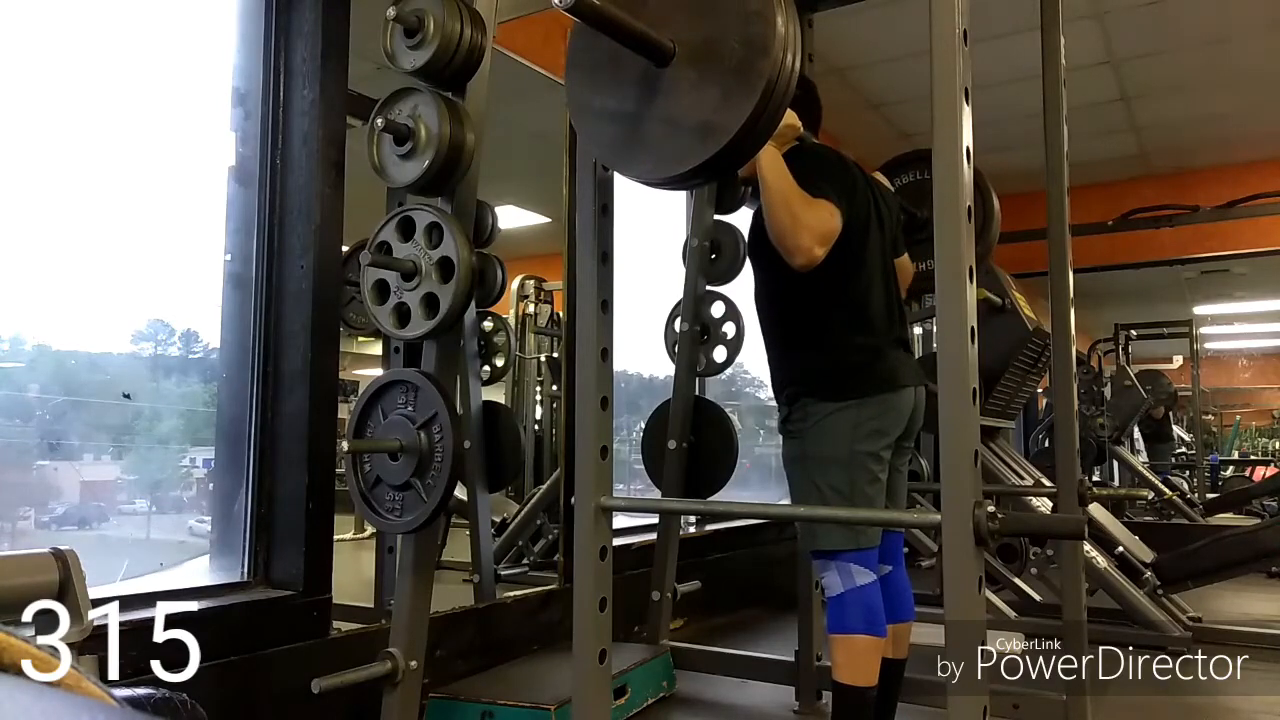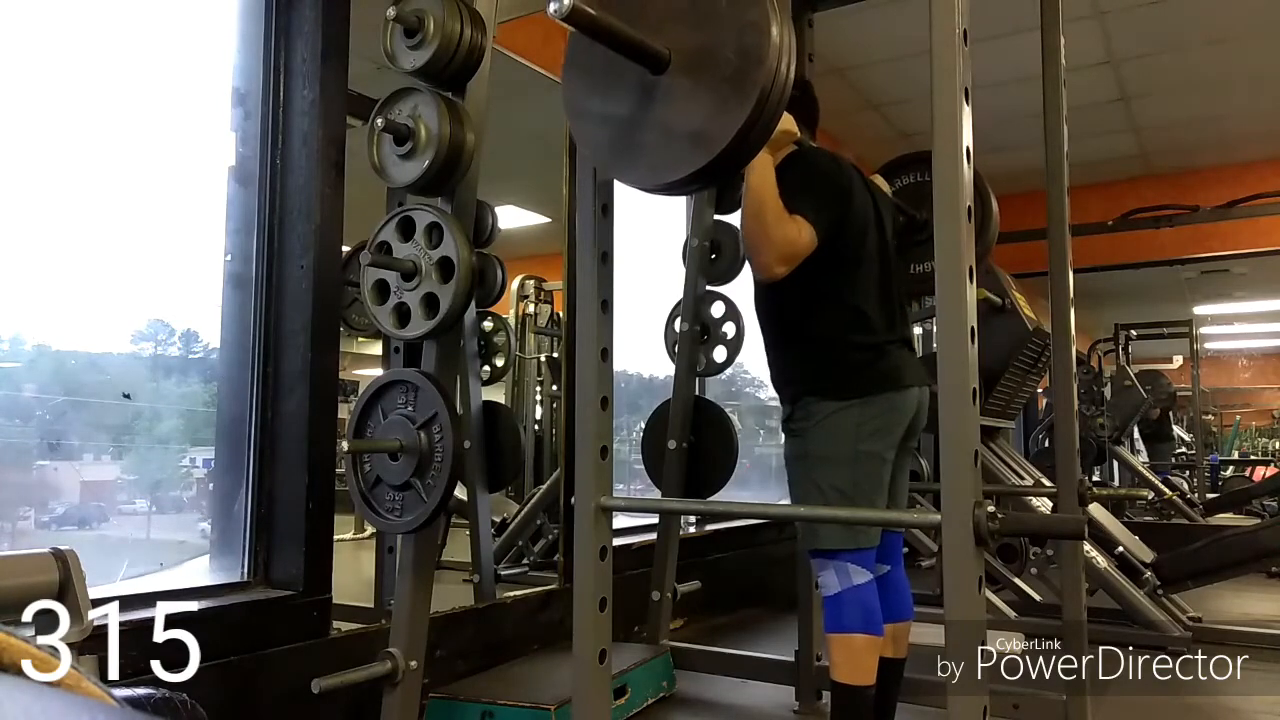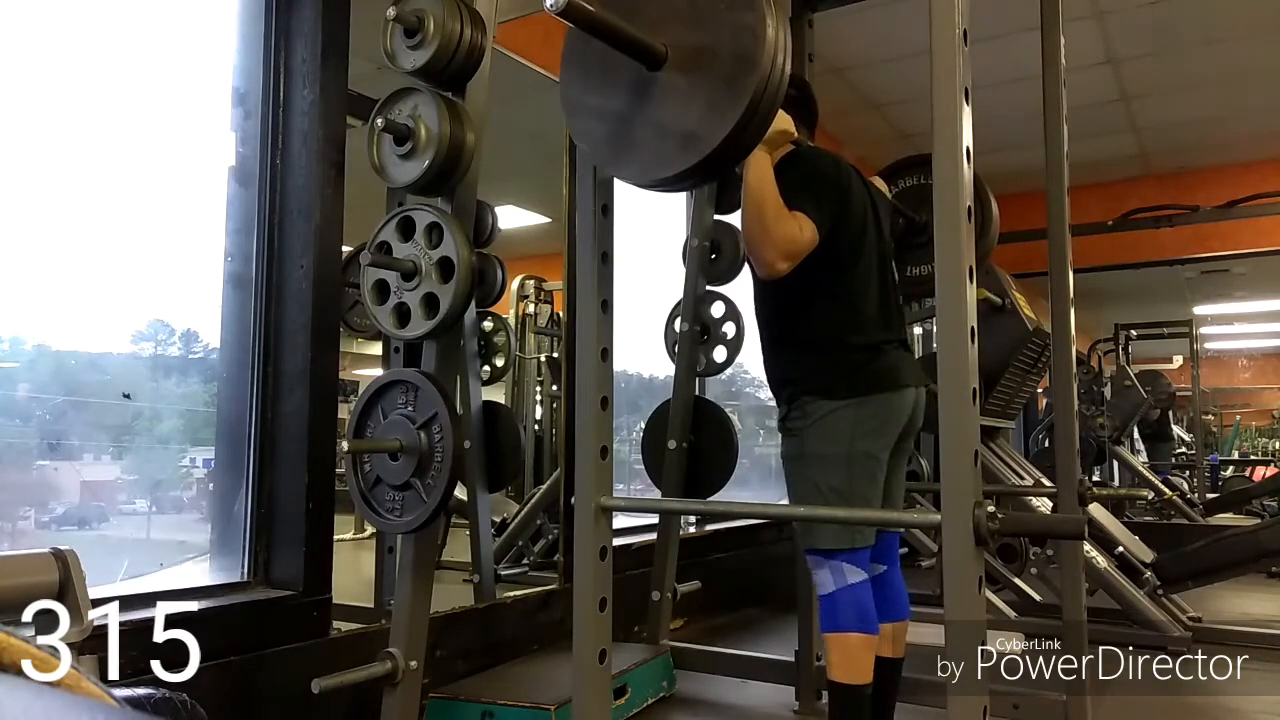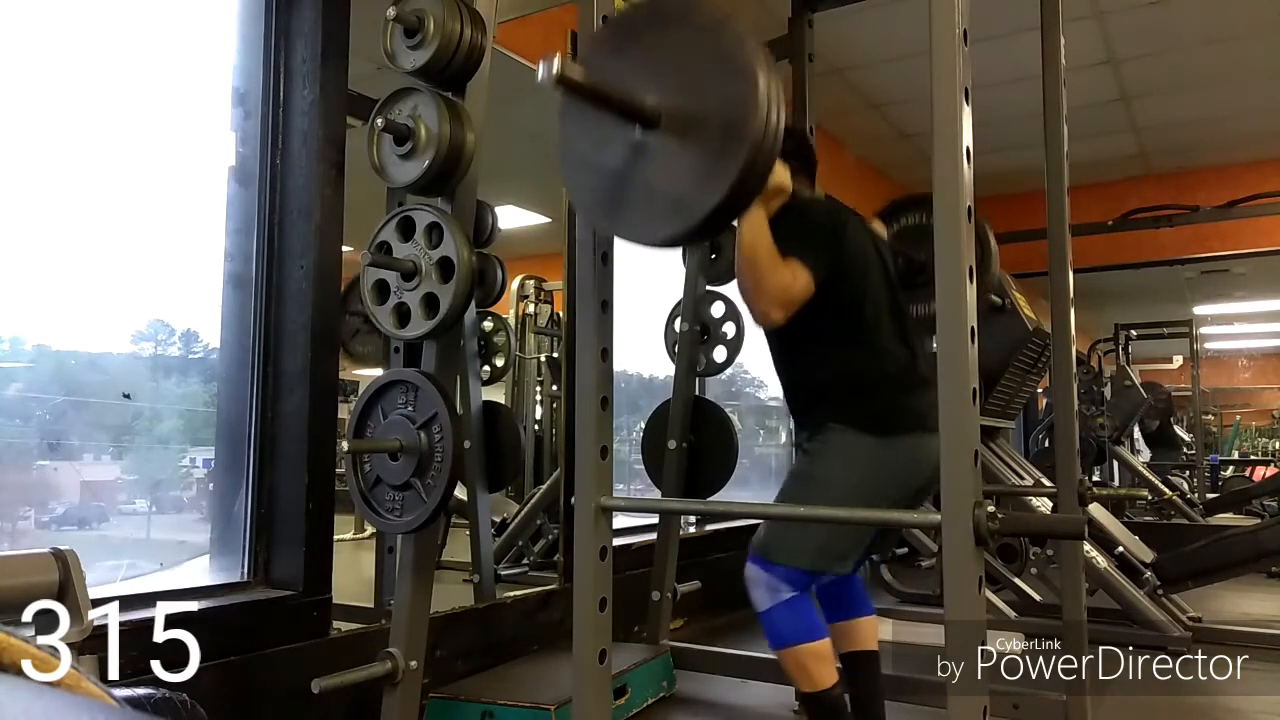
dt=0.4s
person 1, frame 1
left shoulder: (808, 165)
right shoulder: (855, 178)
left elbow: (805, 243)
right elbow: (900, 278)
left wrist: (766, 149)
left hip: (840, 395)
right hip: (889, 386)
left knee: (846, 564)
right knee: (880, 561)
person 1, frame 2
left shoulder: (805, 171)
right shoulder: (849, 178)
left elbow: (772, 257)
left wrist: (758, 153)
left hip: (845, 393)
right hip: (892, 385)
left knee: (843, 564)
right knee: (879, 559)
person 1, frame 3
left shoulder: (804, 169)
right shoulder: (850, 180)
left elbow: (774, 253)
left wrist: (754, 147)
left hip: (842, 392)
right hip: (890, 384)
left knee: (838, 565)
right knee: (876, 561)
person 1, frame 4
left shoulder: (801, 217)
right shoulder: (844, 222)
left elbow: (771, 302)
left wrist: (751, 202)
left hip: (868, 429)
right hip: (911, 425)
left knee: (775, 574)
right knee: (829, 568)
